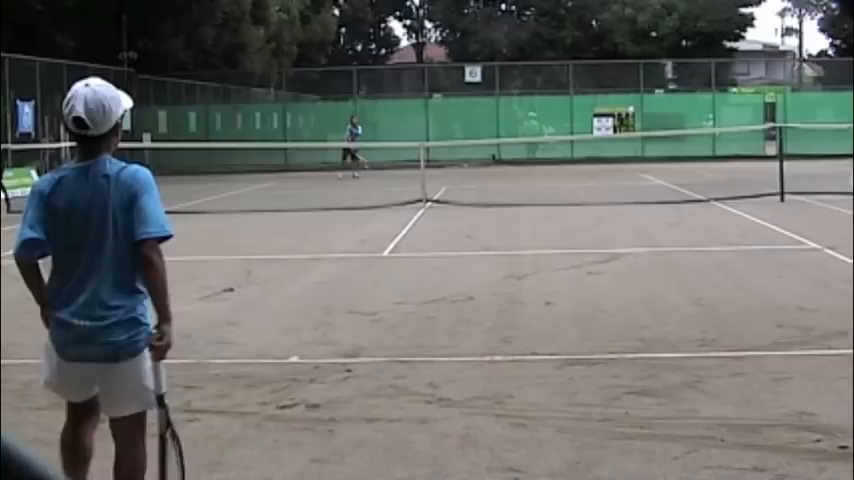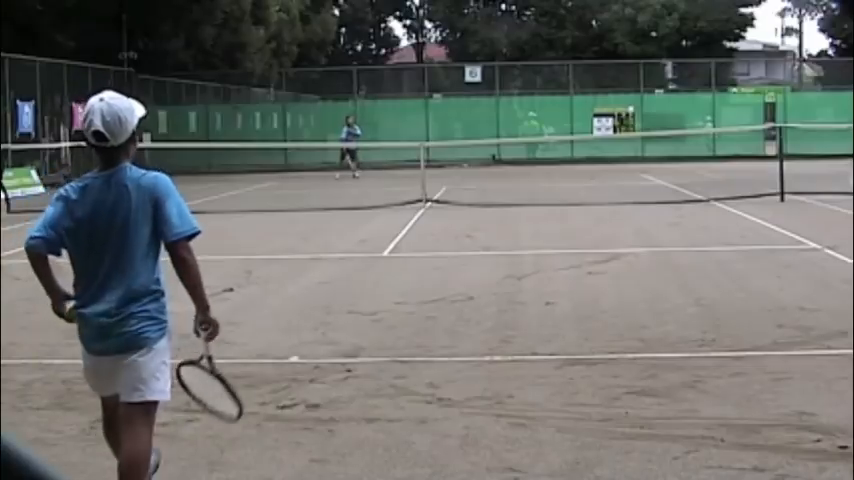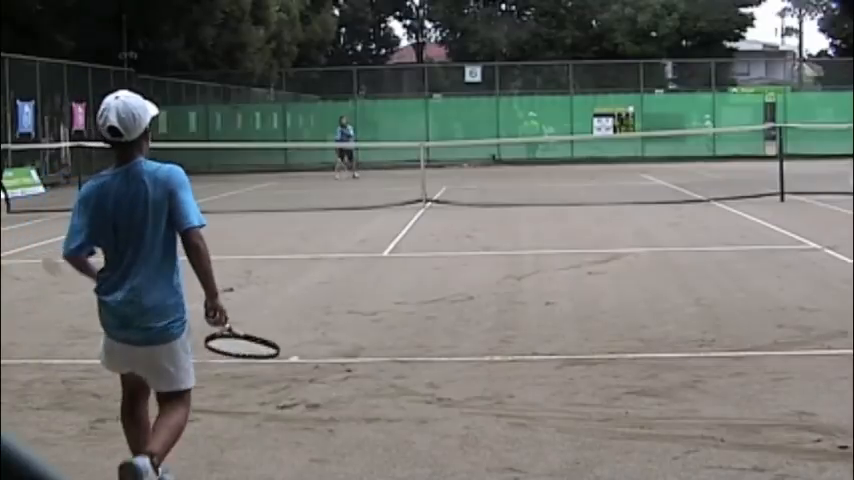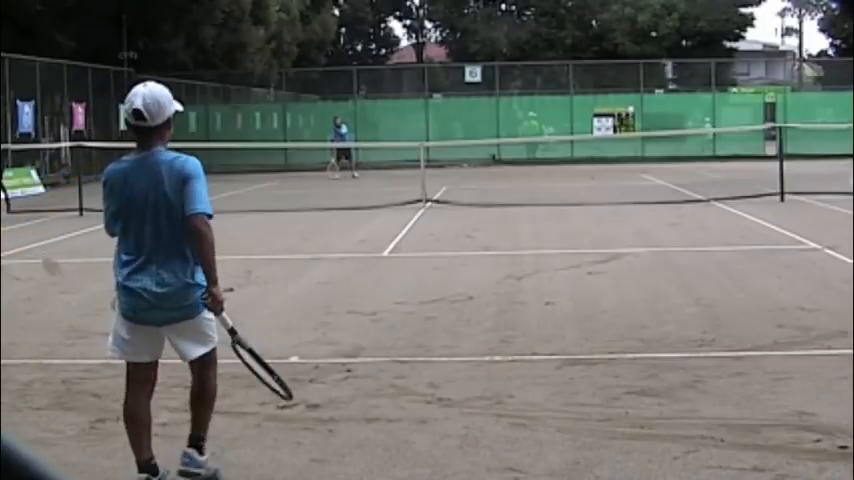
dt=0.2s
person 1, frame 1
left shoulder: (48, 188)
right shoulder: (134, 180)
left elbow: (25, 253)
right elbow: (149, 255)
left wrist: (46, 302)
right wrist: (163, 321)
left hip: (68, 331)
right hip: (123, 332)
left knee: (79, 419)
right knee: (129, 432)
person 1, frame 2
left shoulder: (72, 195)
right shoulder: (155, 186)
left elbow: (35, 246)
right elbow: (181, 252)
left wrist: (56, 296)
right wrist: (203, 309)
left hip: (94, 325)
right hip: (143, 324)
left knee: (112, 407)
right knee: (138, 422)
person 1, frame 3
left shoulder: (93, 190)
right shoulder: (170, 178)
left elbow: (74, 253)
right elbow: (193, 239)
right wrist: (212, 295)
left hip: (117, 314)
right hip: (164, 314)
left knee: (133, 393)
right knee: (175, 405)
person 1, frame 4
left shoulder: (114, 174)
right shoulder: (186, 167)
left elbow: (114, 229)
right elbow: (198, 224)
right wrist: (213, 283)
left hip: (134, 297)
right hip: (182, 295)
left knee: (139, 385)
right knee: (204, 372)
